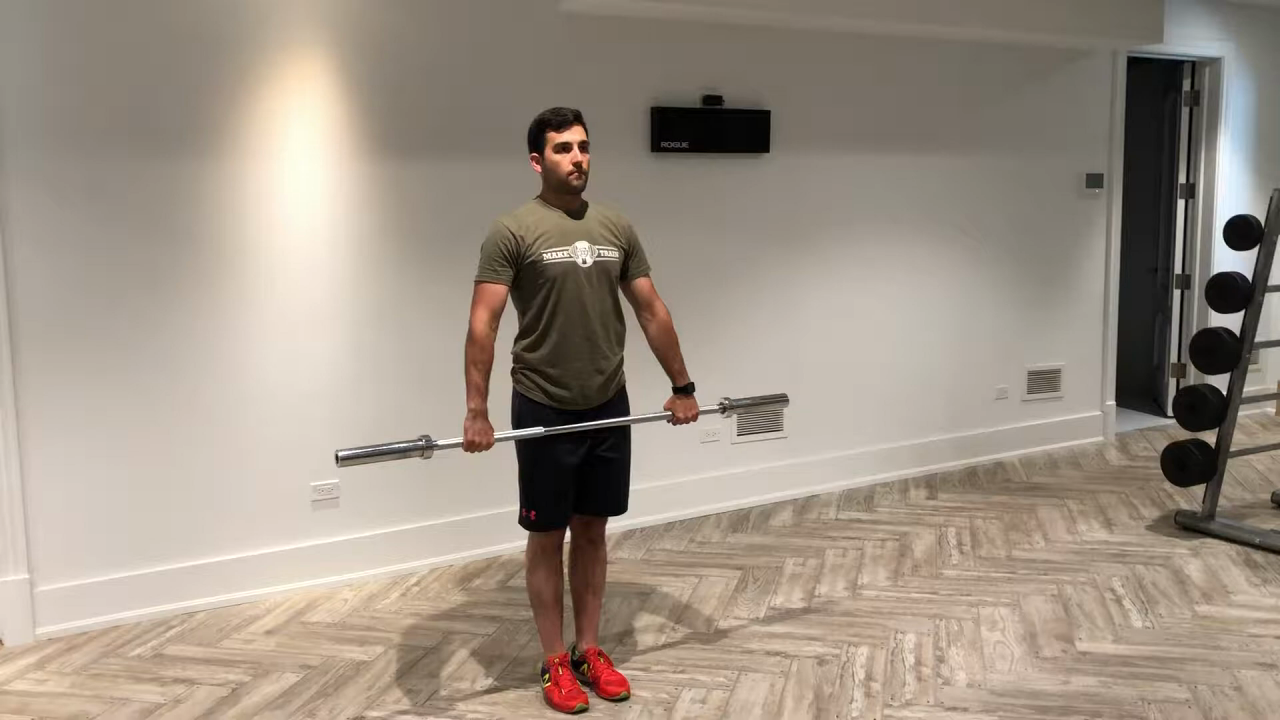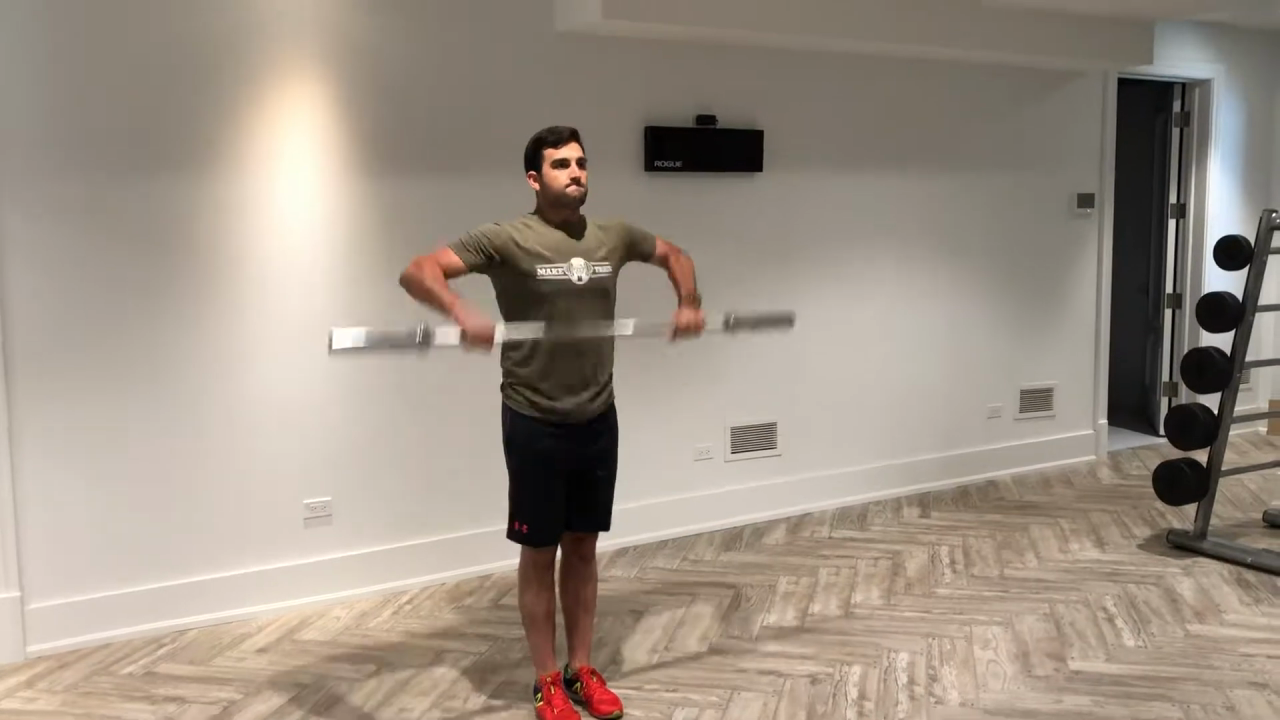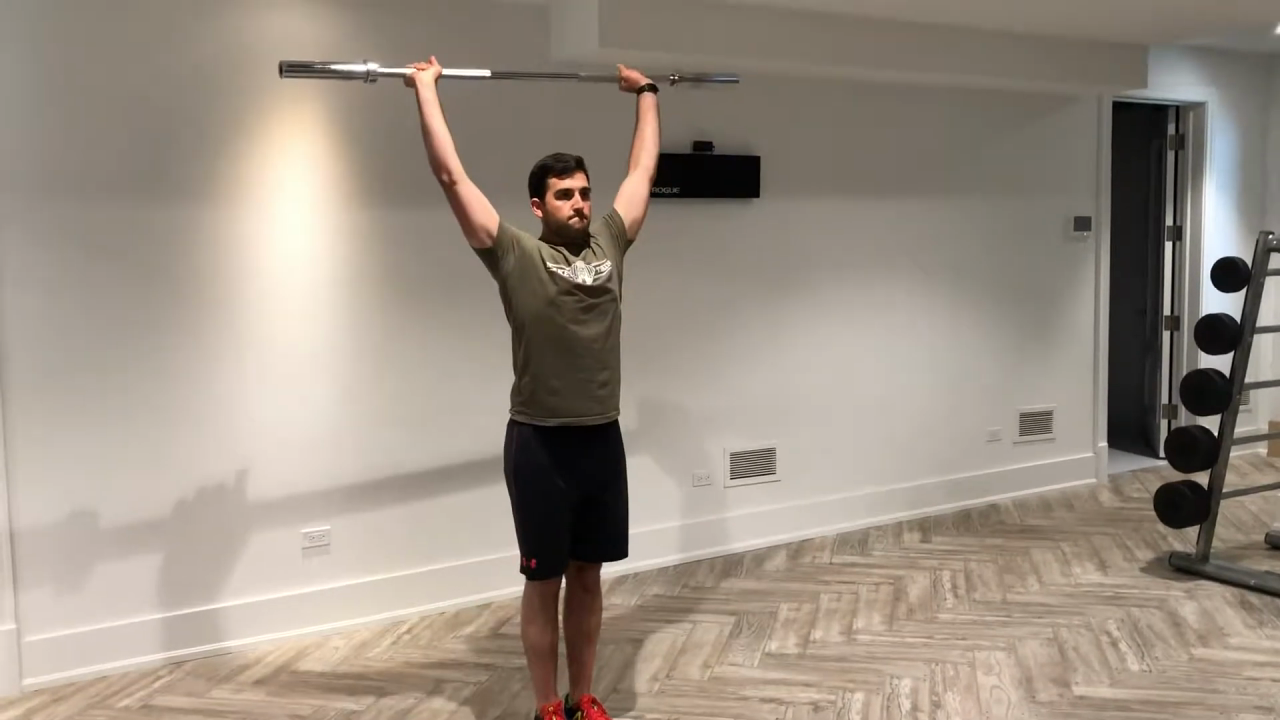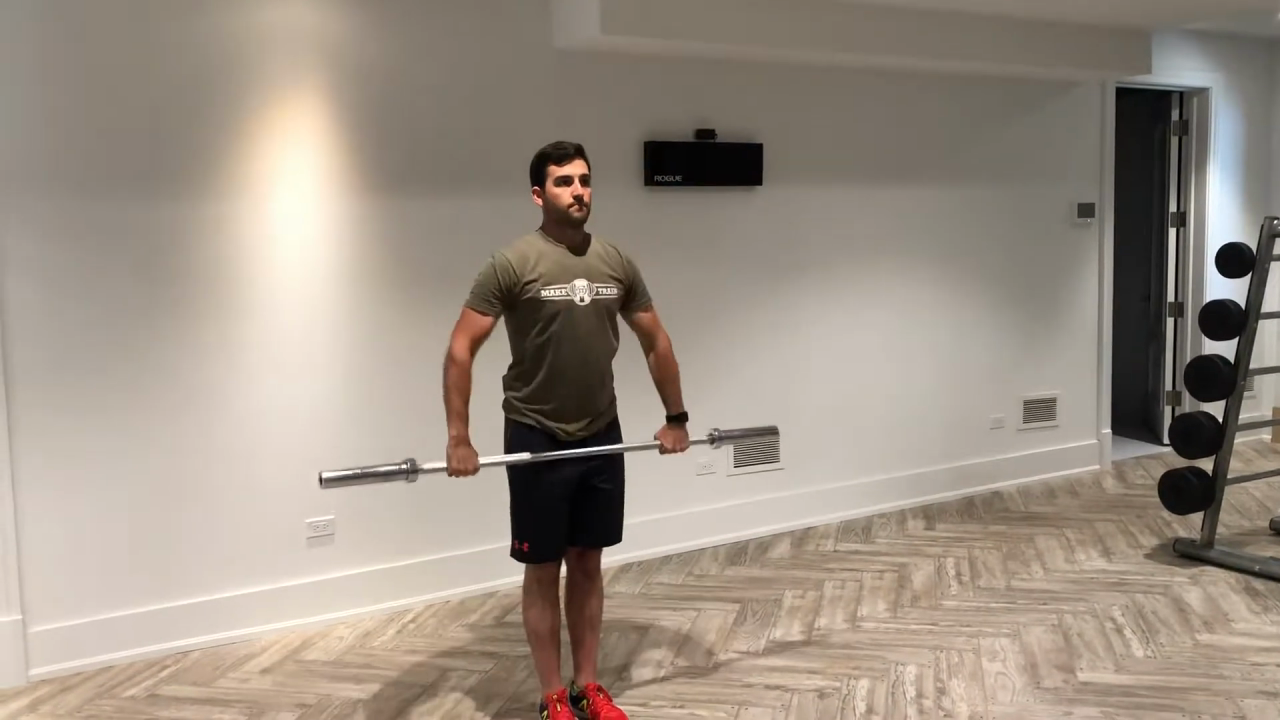
dt=1s
person 1, frame 1
left shoulder: (617, 227)
right shoulder: (513, 231)
left elbow: (651, 310)
right elbow: (483, 322)
left wrist: (681, 386)
right wrist: (476, 409)
left hip: (609, 406)
right hip: (544, 410)
left knee: (593, 529)
right knee: (547, 535)
left ankle: (590, 649)
right ankle: (555, 662)
person 1, frame 2
left shoulder: (613, 235)
right shoulder: (509, 239)
left elbow: (671, 253)
right elbow: (418, 269)
left wrist: (689, 302)
right wrist: (459, 311)
left hip: (598, 416)
right hip: (535, 422)
left knee: (583, 545)
right knee: (540, 551)
left ankle: (581, 668)
person 1, frame 3
left shoulder: (610, 241)
right shoulder: (514, 252)
left elbow: (642, 169)
right elbow: (450, 175)
left wrist: (644, 92)
right wrist: (425, 89)
left hip: (602, 439)
right hip: (540, 443)
left knee: (588, 576)
right knee: (545, 582)
person 1, frame 4
left shoulder: (617, 262)
right shoulder: (512, 263)
left elbow: (655, 341)
right elbow: (461, 349)
left wrist: (676, 417)
right wrist: (458, 437)
left hip: (601, 433)
right hip: (537, 438)
left knee: (588, 561)
right knee: (544, 568)
